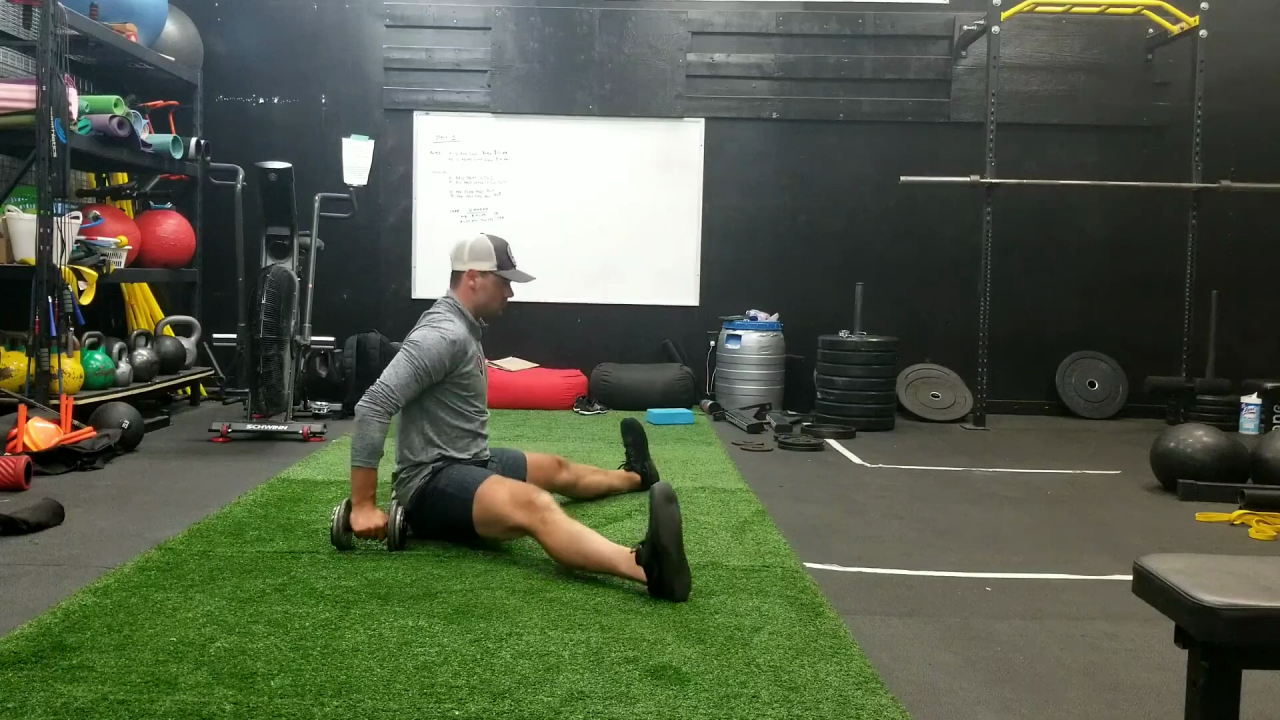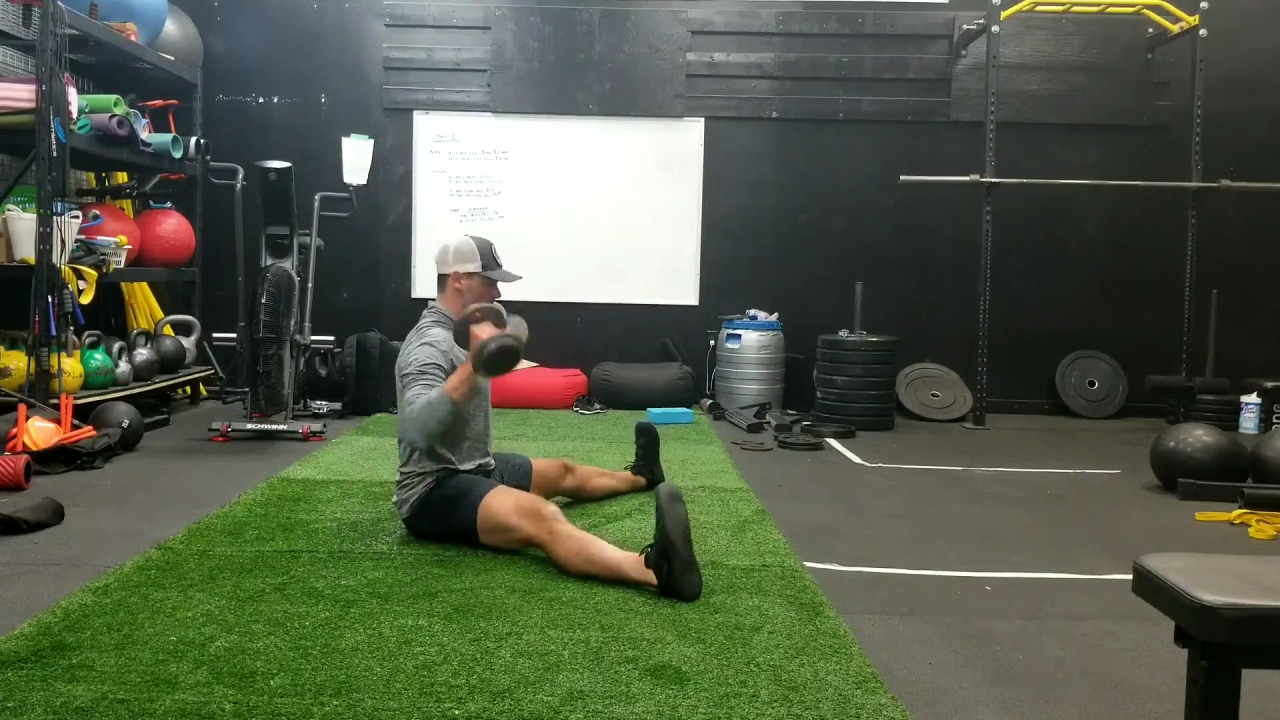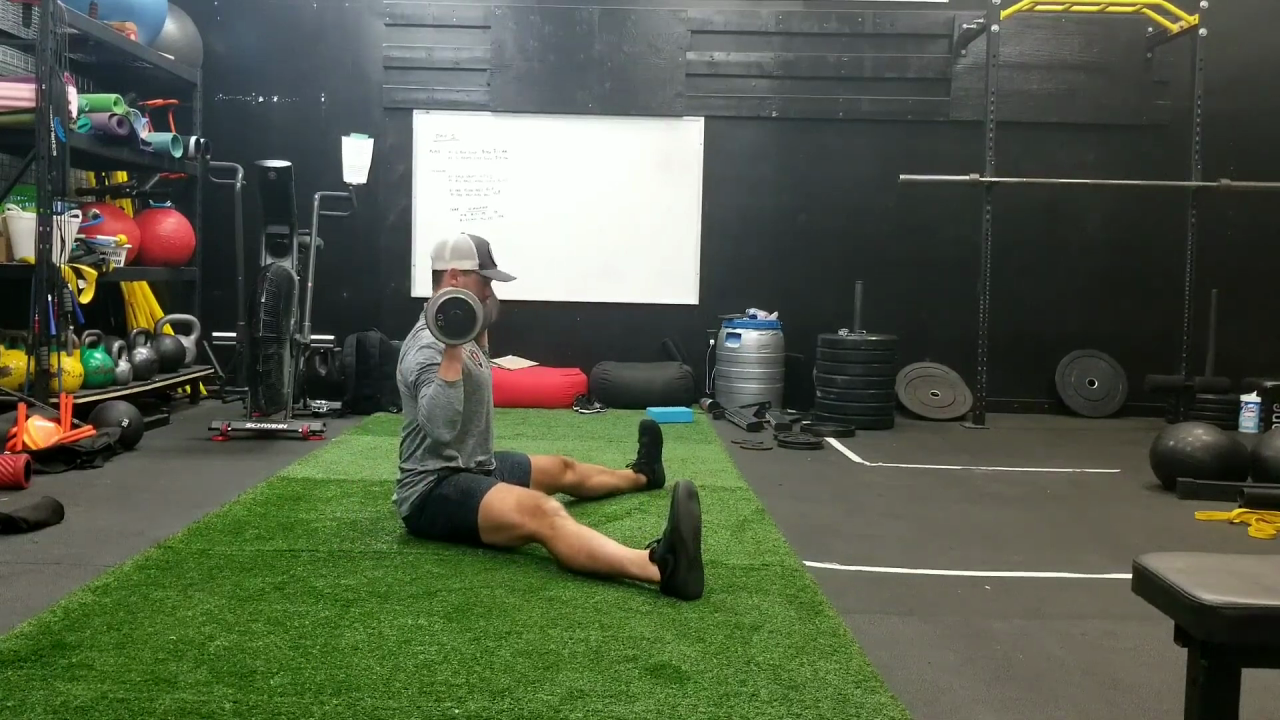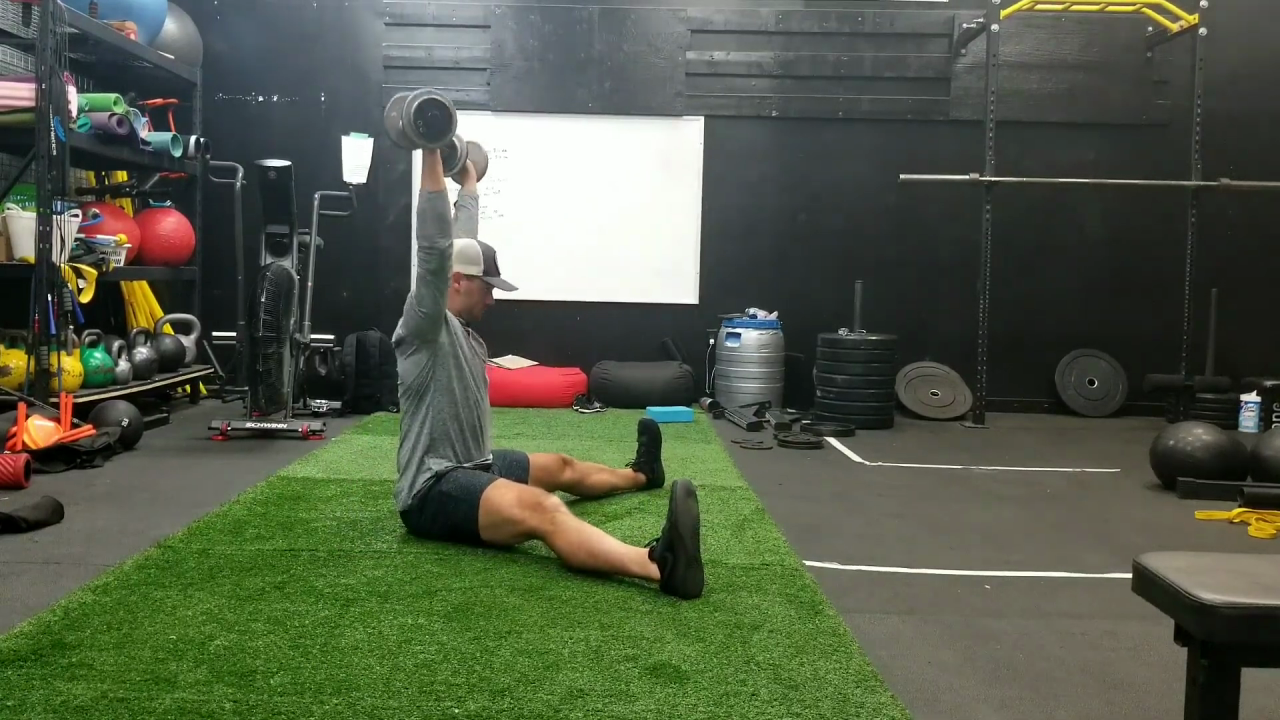
dt=1s
person 1, frame 1
left shoulder: (462, 328)
right shoulder: (443, 335)
right elbow: (372, 407)
right wrist: (364, 507)
left hip: (469, 465)
right hip: (433, 484)
left knee: (556, 469)
right knee: (535, 508)
left ankle: (634, 475)
right ankle: (646, 567)
person 1, frame 2
left shoulder: (453, 332)
right shoulder: (430, 345)
right elbow: (418, 429)
right wrist: (471, 362)
right hip: (432, 492)
left knee: (562, 473)
right knee: (541, 519)
left ankle: (640, 477)
right ankle: (656, 570)
person 1, frame 3
right shoulder: (429, 345)
right elbow: (441, 427)
left wrist: (478, 335)
right wrist: (452, 349)
right hip: (432, 491)
left knee: (562, 469)
right knee: (541, 514)
left ankle: (641, 475)
right ankle: (661, 567)
person 1, frame 4
left shoulder: (454, 325)
right shoulder: (425, 327)
left elbow: (461, 242)
right elbow: (434, 248)
left wrist: (468, 183)
right wrist: (431, 155)
left hip: (472, 467)
right hip: (434, 489)
left knee: (562, 467)
right knee: (540, 510)
left ankle: (641, 474)
